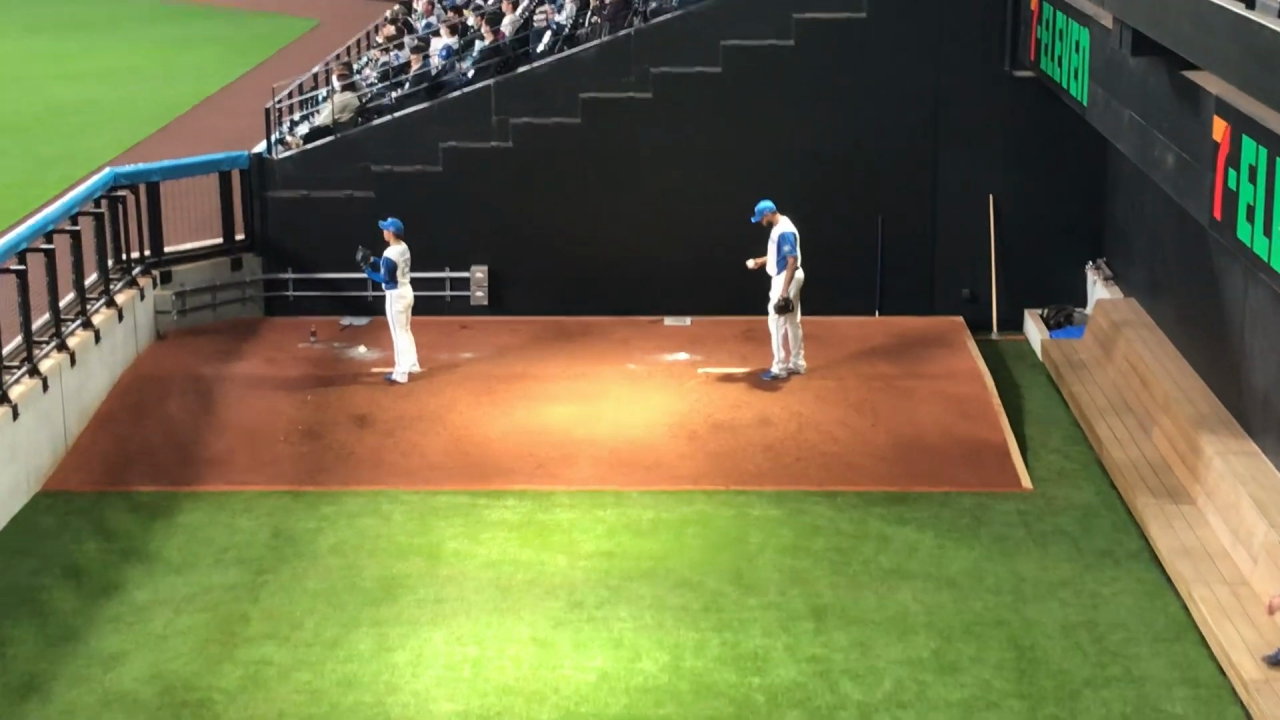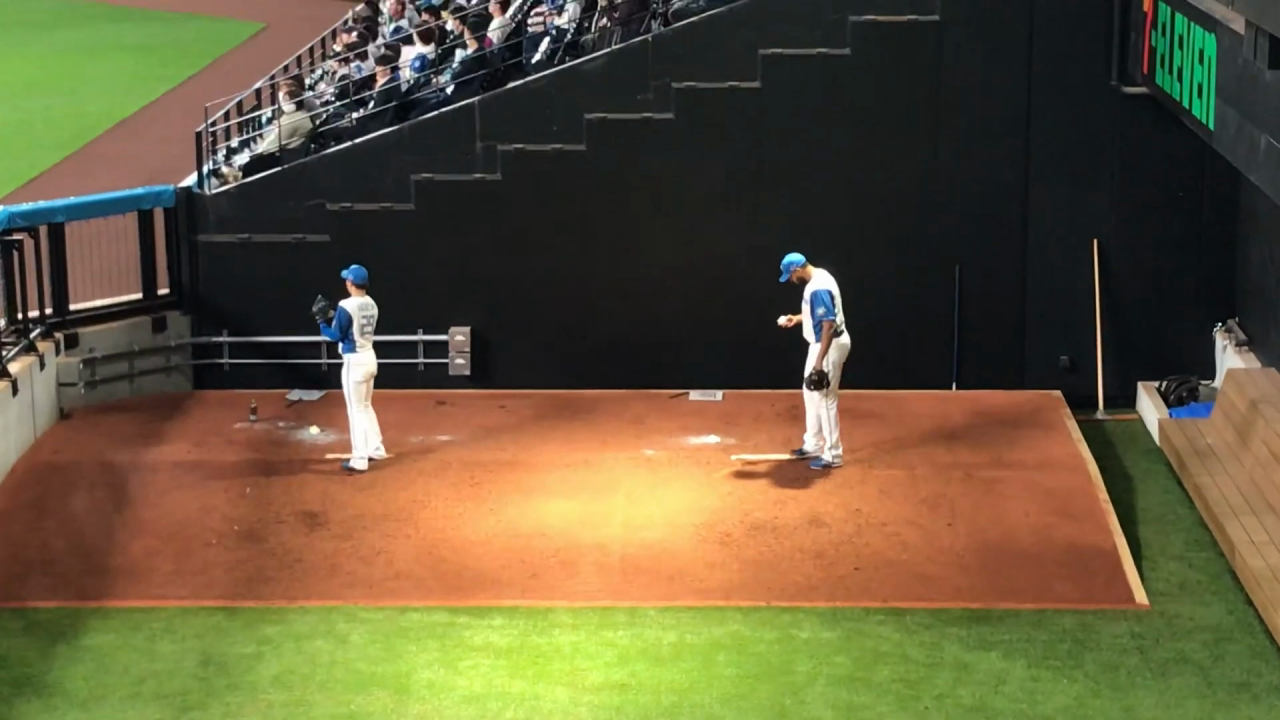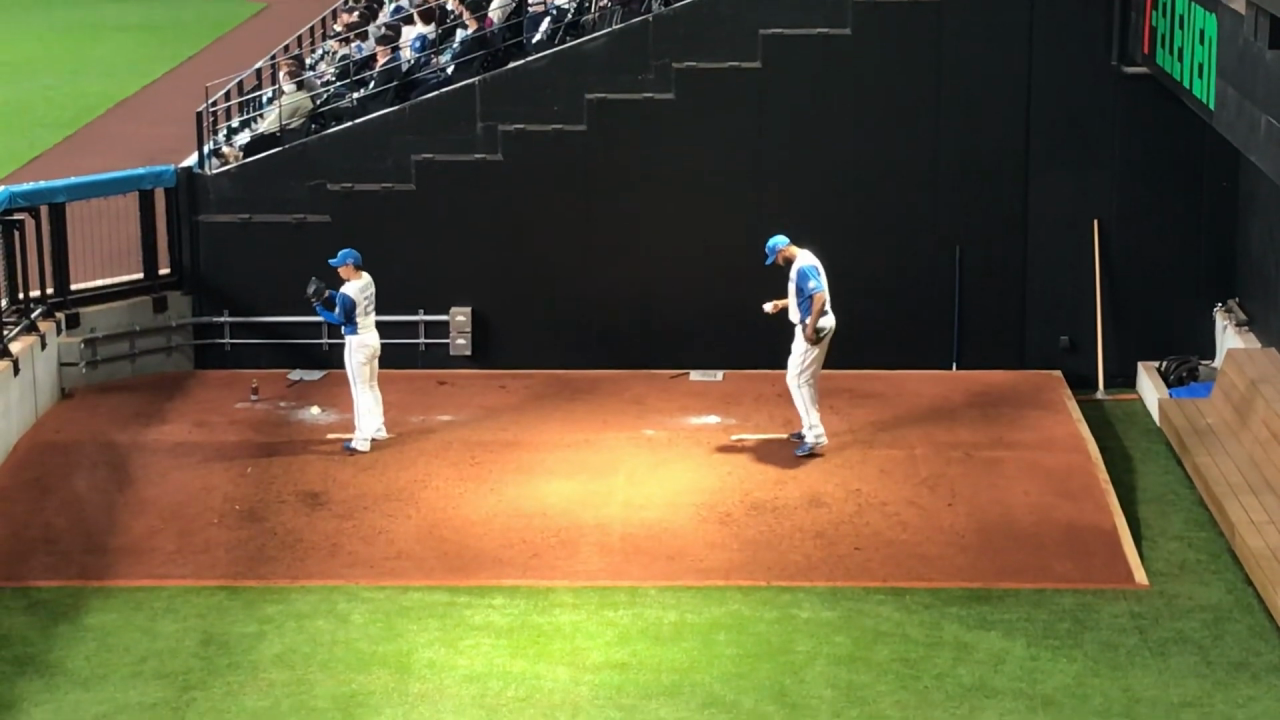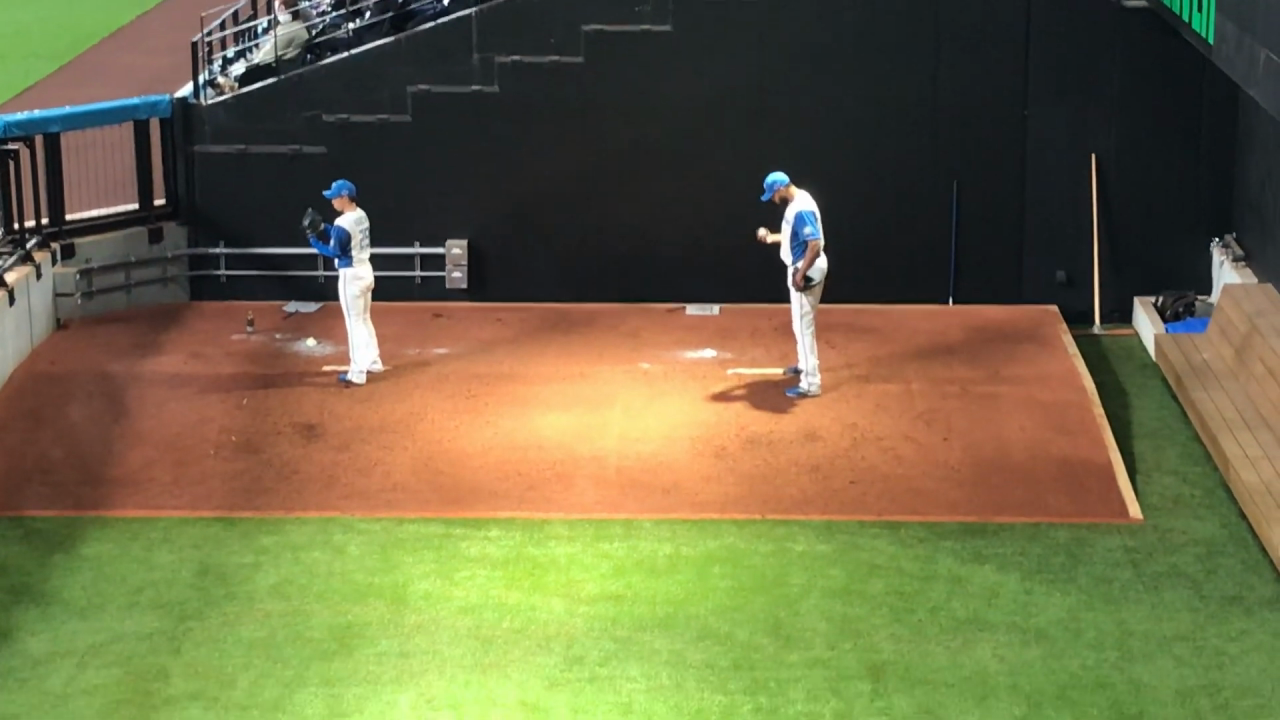
dt=0.7s
person 1, frame 1
left shoulder: (785, 231)
right shoulder: (779, 227)
left elbow: (793, 261)
left wrist: (785, 290)
right wrist: (761, 261)
left hip: (787, 279)
right hip: (784, 278)
left knee: (777, 321)
right knee: (792, 322)
left ankle: (780, 368)
right ankle: (797, 364)
person 1, frame 2
left shoulder: (818, 288)
right shoulder: (818, 278)
left elbow: (829, 326)
left wrist: (819, 361)
right wrist: (798, 318)
left hip: (830, 345)
right hip: (820, 343)
left knee: (825, 398)
right knee: (811, 393)
left ankle: (832, 454)
right ankle: (813, 445)
person 1, frame 3
left shoulder: (803, 265)
right shoulder: (802, 263)
left elbow: (820, 297)
left wrist: (811, 328)
right wrist: (782, 304)
left hip: (814, 325)
right hip: (811, 325)
left knee: (797, 379)
right knee: (805, 379)
left ankle: (815, 435)
right ankle: (810, 428)
person 1, frame 4
left shoulder: (801, 208)
right shoulder: (796, 203)
left elbow: (815, 244)
left wrist: (800, 274)
right wrist: (772, 238)
left hip: (807, 269)
right hip: (802, 267)
left knee: (803, 324)
right knee: (800, 320)
left ankle: (811, 383)
right ankle: (804, 364)
person 2, frame 1
left shoulder: (390, 254)
right shoulder: (404, 247)
left elbow: (385, 278)
left wrist: (368, 270)
right wrist: (374, 261)
left hip: (396, 295)
right hip: (406, 291)
left knee: (398, 334)
right knee: (406, 331)
left ankle: (401, 374)
right ankle: (412, 365)
person 2, frame 2
left shoulder: (346, 306)
right shoulder: (371, 304)
left elbow: (336, 335)
left wrist: (322, 323)
right wrist: (334, 316)
left hip: (355, 361)
right hip: (369, 358)
left knee: (355, 410)
right knee: (366, 406)
left ankle: (359, 460)
right ankle: (376, 449)
person 2, frame 3
left shoulder: (347, 291)
right shoulder: (367, 279)
left elbow: (339, 319)
left wrist: (319, 308)
right wrist: (329, 295)
left hip: (357, 342)
right hip: (372, 337)
left knee: (360, 391)
right knee: (371, 386)
left ankle: (361, 441)
right ankle: (377, 429)
person 2, frame 4
left shoulder: (342, 223)
right shoulder: (361, 215)
left elbow: (334, 252)
left wrist: (314, 240)
right wrist: (325, 228)
left hip: (351, 275)
right hip: (365, 271)
left knee: (354, 323)
right knee: (364, 319)
left ankle: (357, 373)
right ankle: (373, 362)
